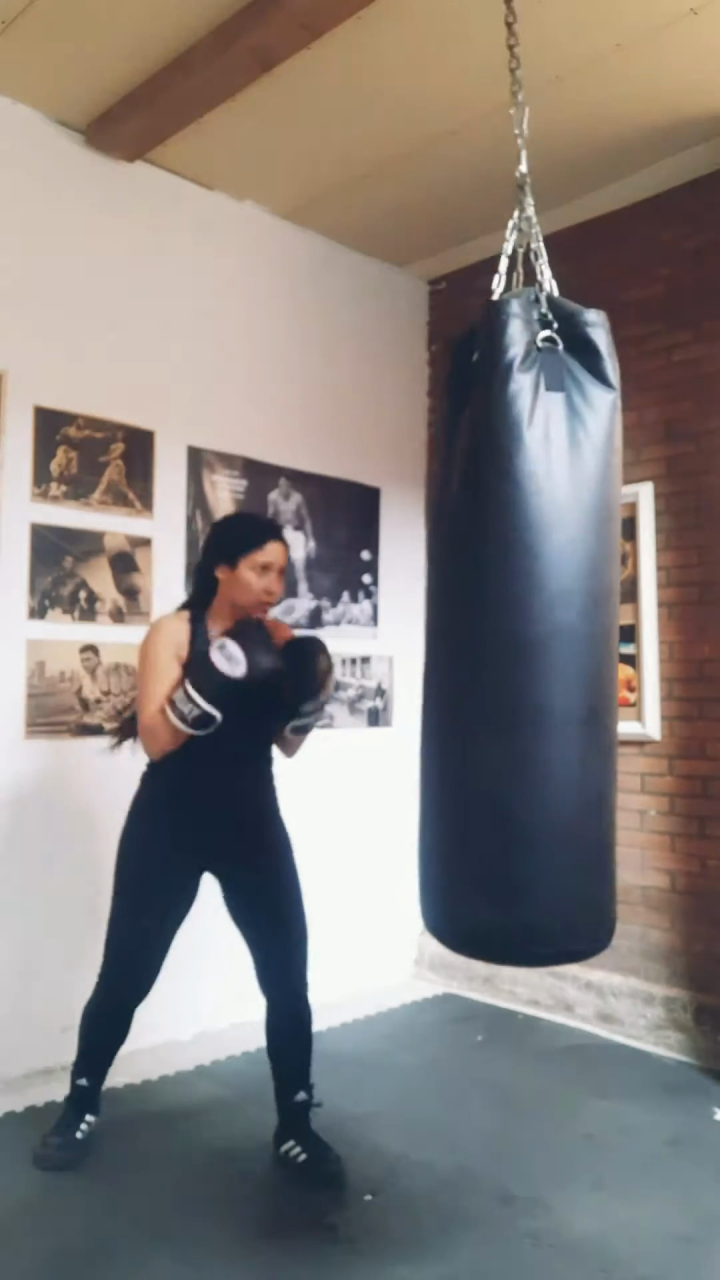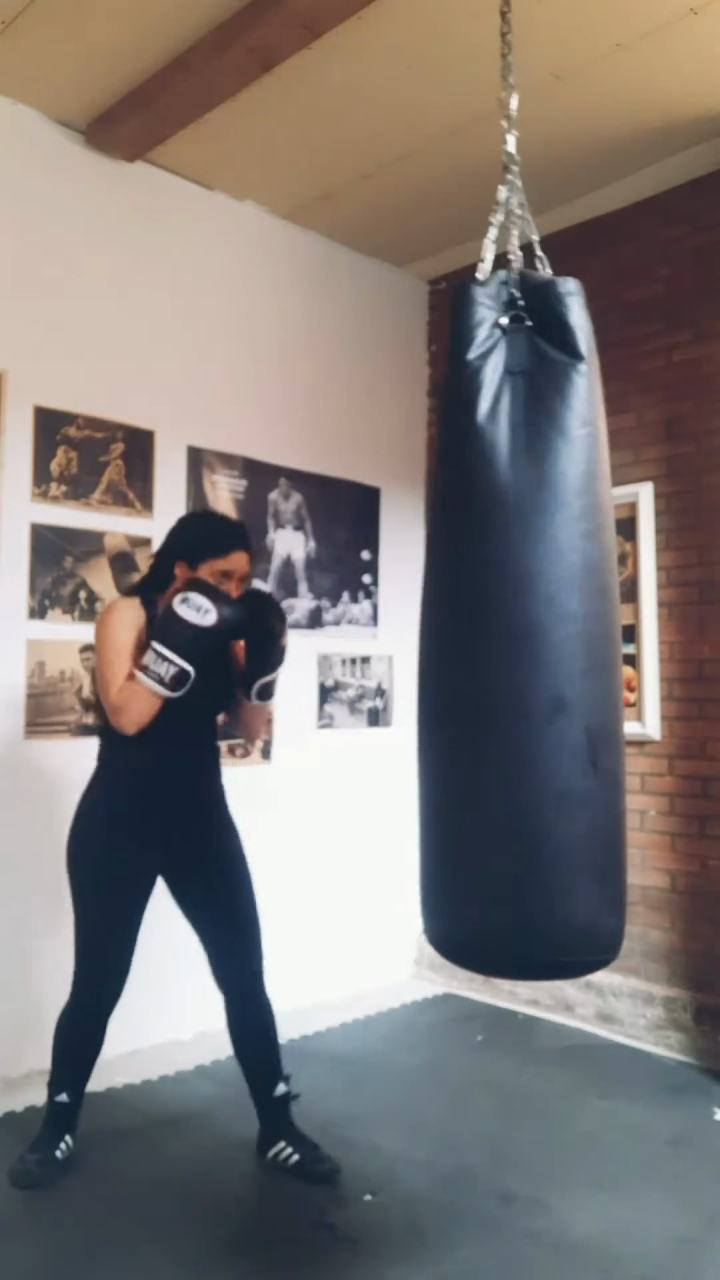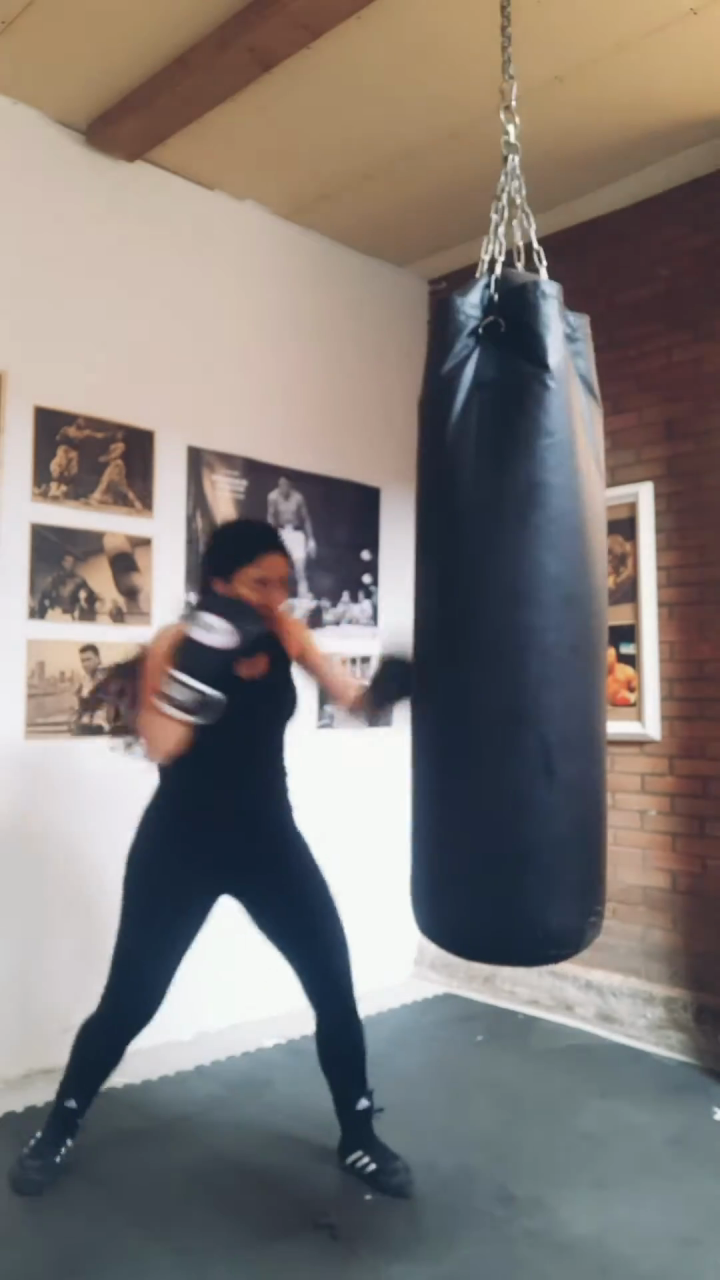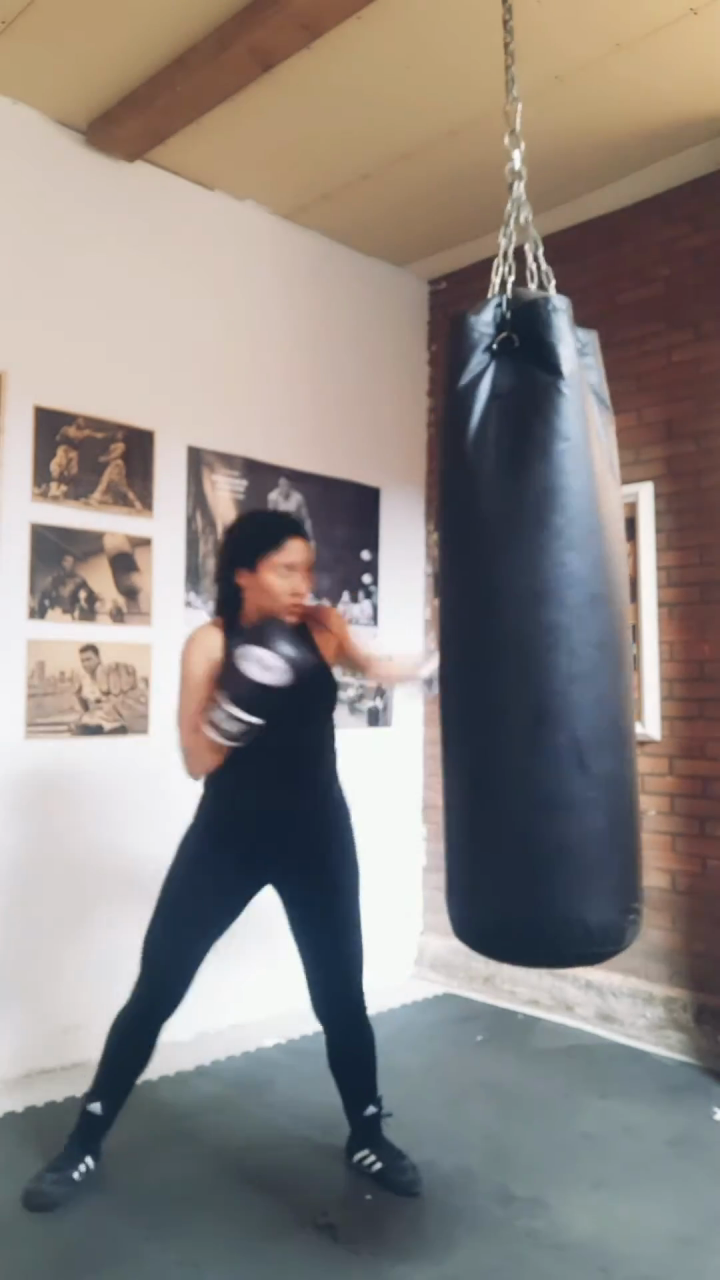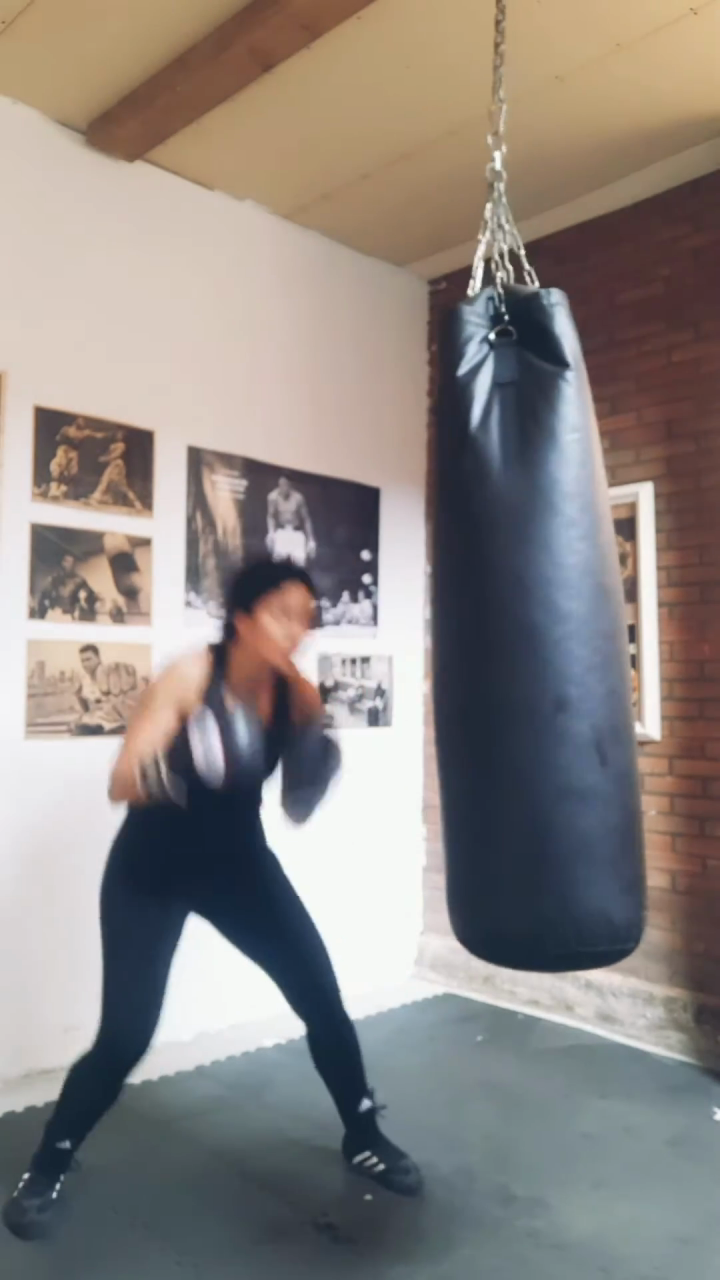
dt=0.5s
person 1, frame 1
left shoulder: (277, 640)
right shoulder: (175, 633)
left elbow: (288, 742)
right elbow: (155, 740)
left wrist: (306, 696)
right wrist: (217, 683)
left hip: (252, 823)
right hip: (168, 824)
left knee: (288, 979)
right knee: (126, 976)
left ankle: (295, 1127)
right ankle: (80, 1110)
person 1, frame 2
left shoulder: (224, 628)
right shoulder: (127, 616)
left elbow: (254, 729)
right elbow: (127, 715)
left wrist: (264, 655)
right wrist: (181, 636)
left hip: (200, 816)
right hip: (118, 822)
left knee: (243, 974)
right knee: (98, 983)
left ankle: (277, 1127)
right ankle: (58, 1127)
person 1, frame 3
left shoulder: (283, 630)
right shoulder: (181, 640)
left elbow: (346, 694)
right elbow: (161, 746)
left wrist: (386, 688)
right wrist: (200, 659)
left hip: (267, 837)
right hip: (179, 842)
left knee: (335, 988)
right knee: (129, 999)
left ankle: (358, 1134)
right ankle: (59, 1130)
person 1, frame 4
left shoulder: (321, 625)
right shoulder: (210, 644)
left elbow: (371, 667)
right elbow: (197, 762)
left wrist: (426, 667)
left hip: (318, 836)
right hip: (228, 838)
left knee: (341, 1002)
right knee: (154, 992)
left ankle: (367, 1136)
right ankle: (85, 1142)
person 1, frame 5
left shoulder: (297, 692)
right shoulder: (187, 680)
left elbow: (295, 809)
right elbow: (122, 787)
left wrist: (308, 786)
right wrist: (187, 765)
left hip: (239, 864)
right hip: (147, 872)
left knee: (323, 1001)
right knee: (125, 1041)
left ankle: (363, 1137)
